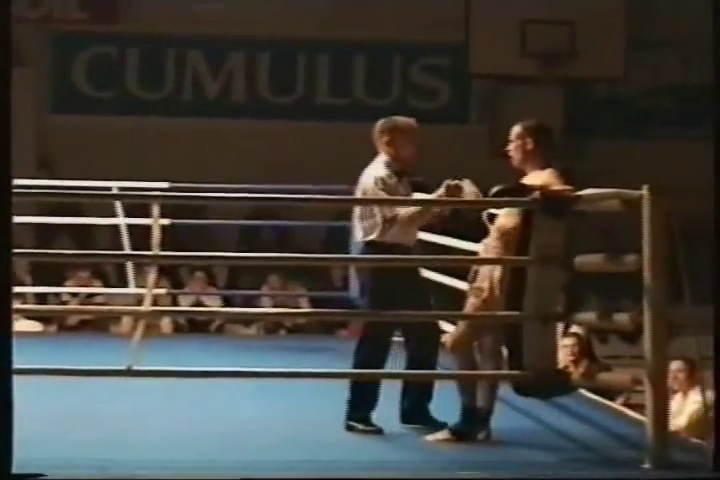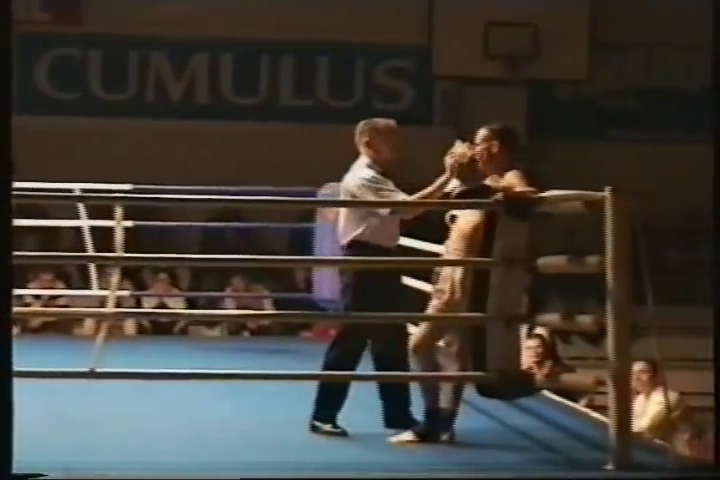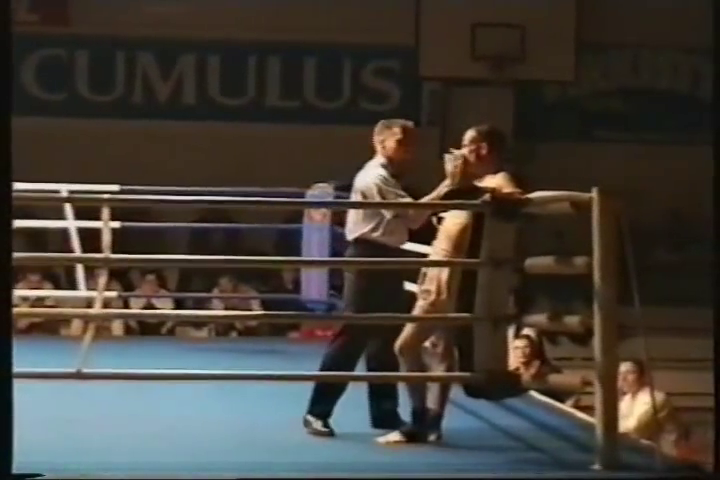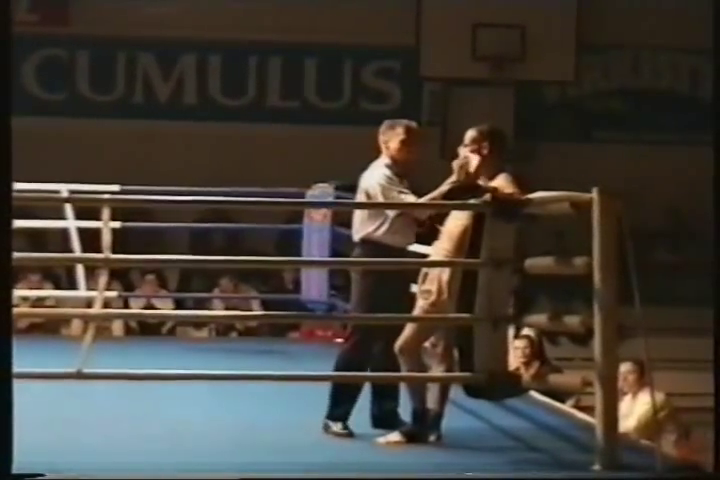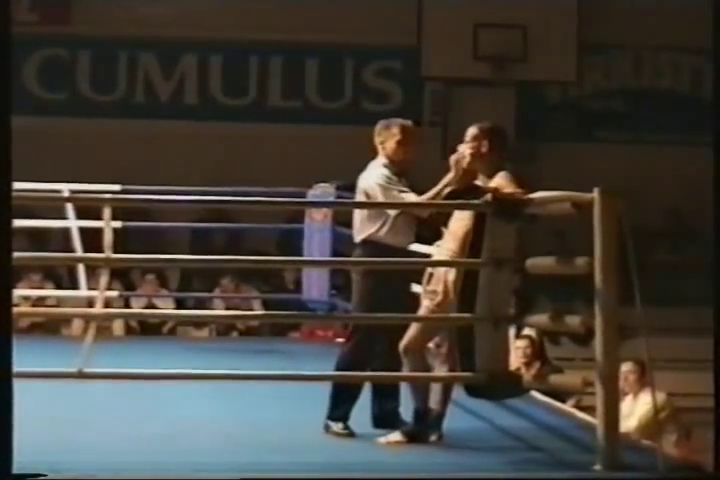
dt=0.3s
person 1, frame 1
left shoulder: (547, 178)
right shoulder: (527, 183)
left hip: (502, 277)
right hip: (490, 274)
left knee: (458, 342)
right knee: (487, 346)
right ankle: (476, 421)
person 1, frame 2
left shoulder: (511, 179)
right shoulder: (485, 183)
left elbow: (530, 197)
right wrist: (459, 174)
left hip: (464, 277)
right hip: (453, 274)
left knee: (421, 344)
right knee: (455, 348)
right ankle: (440, 422)
person 1, frame 3
left shoulder: (498, 181)
right shoulder: (473, 185)
left elbow: (519, 199)
right elbow: (442, 208)
left hip: (451, 277)
right hip: (439, 275)
left knee: (407, 345)
right knee: (442, 348)
right ankle: (427, 423)
person 1, frame 4
left shoulder: (500, 182)
right shoulder: (474, 185)
left elbow: (520, 200)
left wrist: (490, 194)
right wrist: (458, 178)
left hip: (451, 278)
right hip: (439, 274)
left knee: (406, 346)
right knee: (441, 349)
right ankle: (427, 423)
person 1, frame 5
left shoulder: (500, 180)
right shoulder: (475, 183)
left elbow: (521, 199)
left wrist: (491, 194)
right wrist: (458, 177)
left hip: (456, 278)
right hip: (443, 275)
left knee: (411, 346)
right knee: (444, 349)
person 2, frame 1
left shoulder: (398, 178)
right shoulder: (376, 178)
right elbow: (400, 219)
left wrist: (434, 208)
right wrist: (436, 200)
left hip: (402, 260)
right hip: (381, 260)
left knee: (425, 333)
right knee: (376, 338)
left ankle: (415, 408)
right ankle: (357, 414)
person 2, frame 2
left shoulder: (376, 178)
right shoulder: (361, 179)
left elbow: (400, 212)
right elbow: (409, 206)
right wrist: (446, 177)
left hip: (382, 261)
right hip: (364, 262)
left knee: (392, 340)
right knee: (351, 339)
left ankle: (397, 412)
right ankle: (323, 416)
person 2, frame 3
left shoulder: (388, 178)
right shoulder: (373, 178)
left elbow: (408, 220)
right elbow: (413, 214)
right wrist: (448, 184)
left hip: (386, 260)
right hip: (368, 259)
left knee: (386, 340)
right knee: (351, 337)
left ankle: (385, 412)
right ankle: (317, 412)
person 2, frame 4
left shoulder: (396, 179)
right shoulder: (378, 177)
left elbow: (414, 217)
right elbow: (419, 208)
right wrist: (453, 182)
left hip: (395, 259)
right hip: (374, 260)
left knee: (390, 339)
right knee: (362, 338)
left ankle: (385, 412)
right ankle: (336, 415)
person 2, frame 5
left shoulder: (394, 178)
right shoulder: (376, 178)
left elbow: (413, 214)
right elbow: (419, 206)
right wrist: (451, 177)
left hip: (395, 260)
right hip: (375, 259)
left knee: (392, 339)
right knee: (362, 338)
left ankle: (386, 412)
right ankle: (336, 415)
